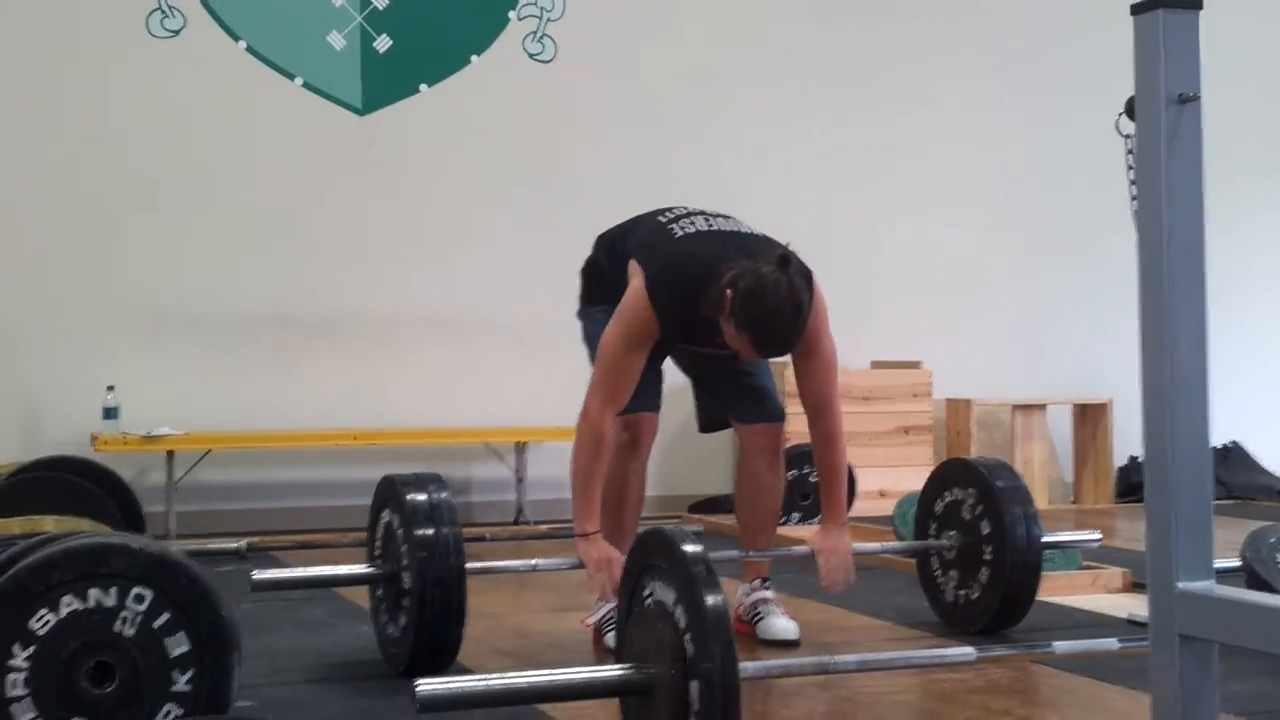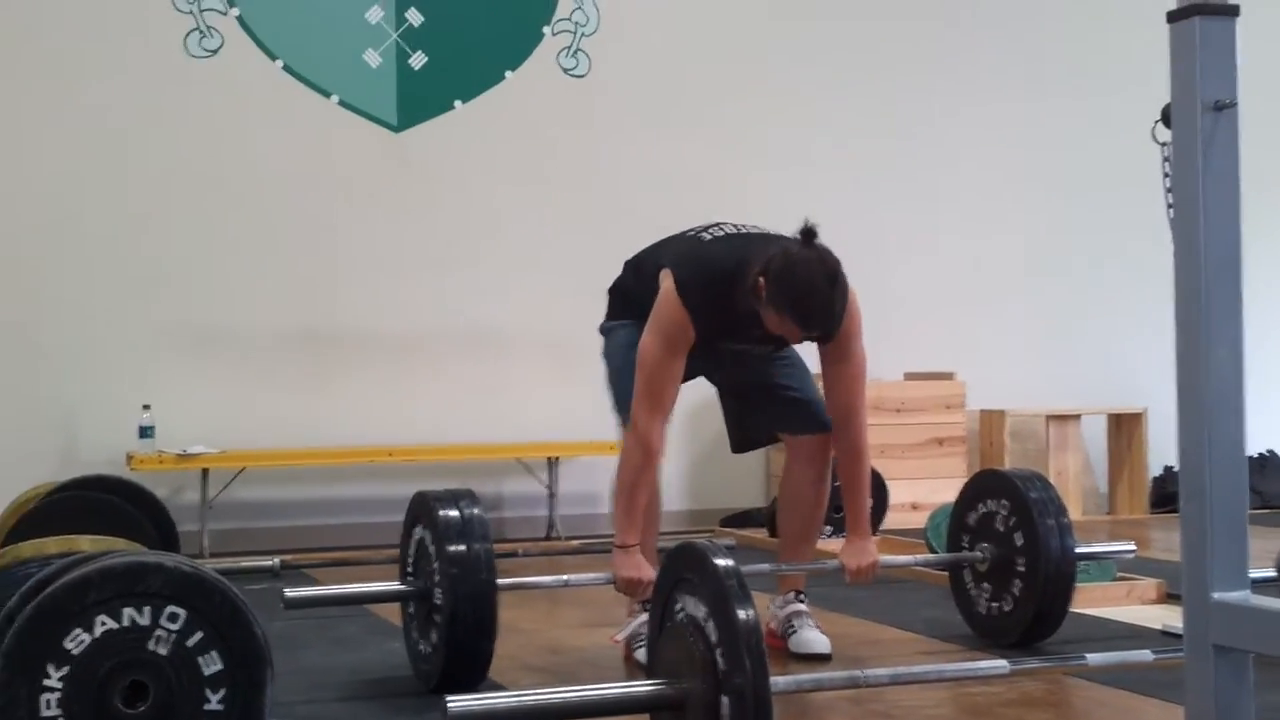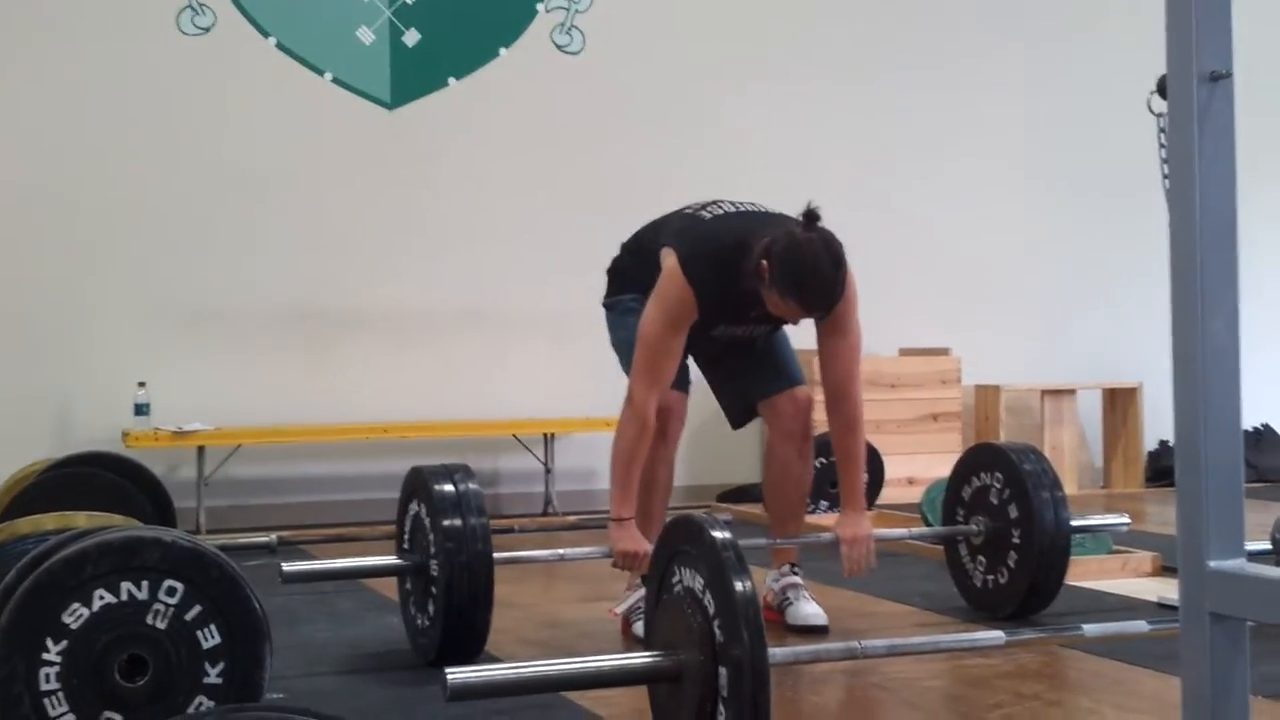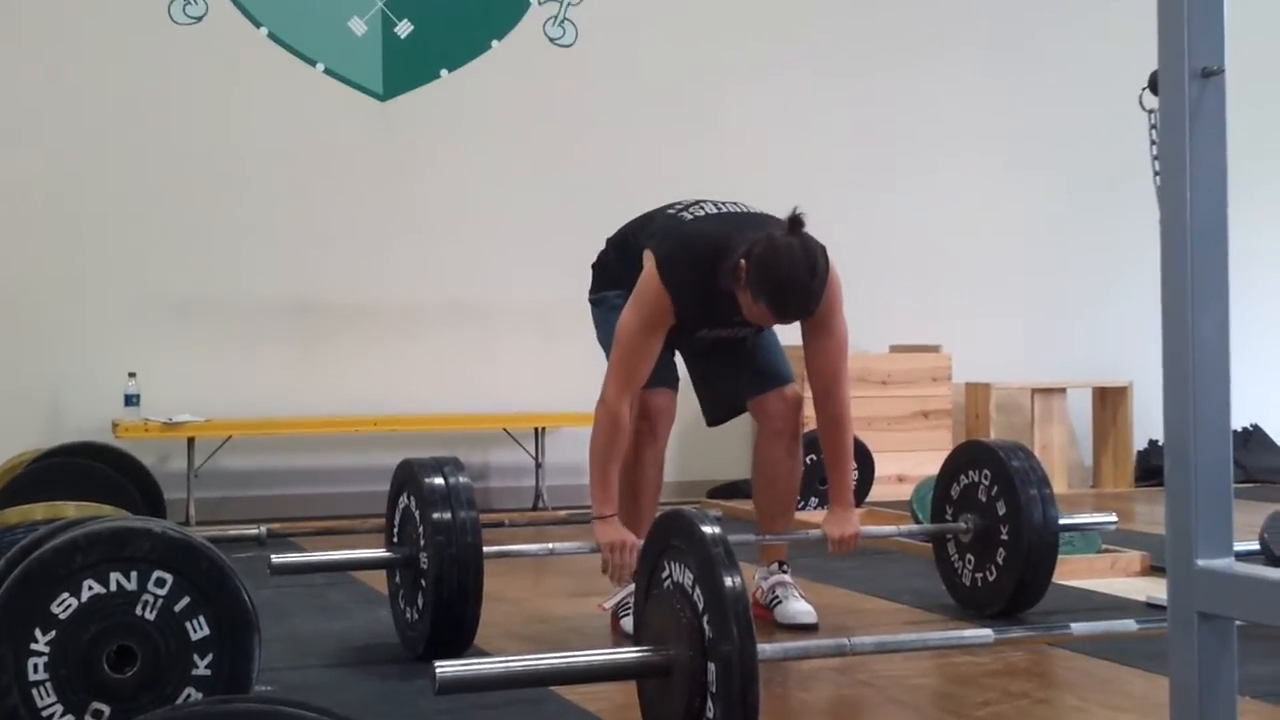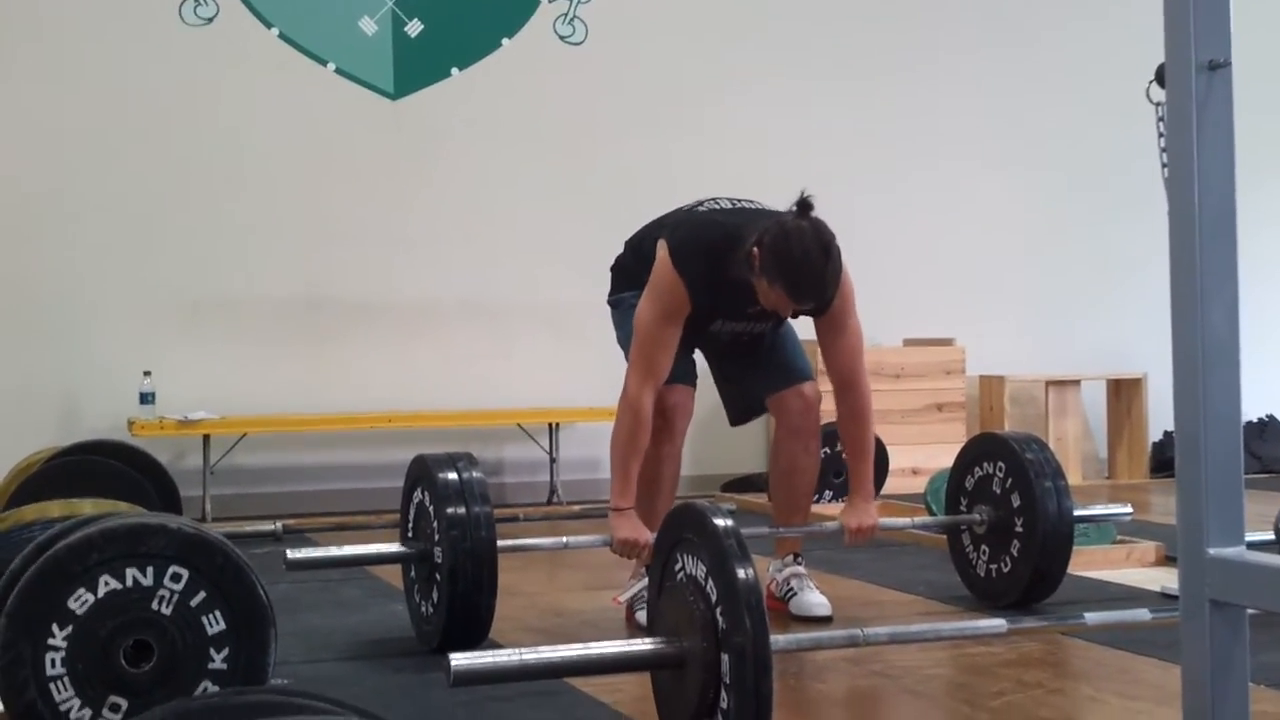
dt=1s
person 1, frame 1
left shoulder: (800, 297)
right shoulder: (650, 293)
left elbow: (824, 413)
right elbow: (598, 413)
left wrist: (835, 523)
right wrist: (587, 533)
left hip: (709, 306)
right hip: (614, 289)
left knee: (766, 429)
right knee: (635, 427)
left ankle: (756, 593)
right ankle: (615, 601)
person 1, frame 2
left shoulder: (836, 300)
right shoulder: (686, 291)
left elbow: (849, 423)
right elbow: (646, 424)
left wrist: (859, 534)
right wrist: (628, 547)
left hip: (746, 338)
right hip: (641, 314)
left knee: (814, 437)
right knee: (648, 436)
left ankle: (789, 606)
right ankle: (644, 614)
person 1, frame 3
left shoulder: (832, 278)
right shoulder: (690, 269)
left elbow: (844, 399)
right elbow: (642, 399)
left wrist: (854, 510)
right wrist: (623, 521)
left hip: (739, 318)
right hip: (644, 293)
left knee: (793, 408)
right knee: (667, 409)
left ankle: (784, 579)
right ankle: (642, 590)
person 1, frame 4
left shoulder: (815, 276)
right shoulder: (671, 271)
left elbow: (831, 395)
right elbow: (615, 399)
left wrist: (842, 504)
right wrist: (606, 517)
left hip: (723, 313)
right hip: (628, 288)
left knee: (783, 406)
right knee: (654, 408)
left ankle: (773, 577)
right ankle: (633, 587)
person 1, frame 5
left shoulder: (826, 274)
right shoulder: (683, 261)
left elbow: (852, 387)
right elbow: (641, 390)
left wrist: (862, 496)
right wrist: (623, 510)
left hip: (746, 316)
right hip: (645, 291)
left knee: (801, 402)
right knee: (672, 406)
left ankle: (787, 570)
right ankle: (647, 579)
